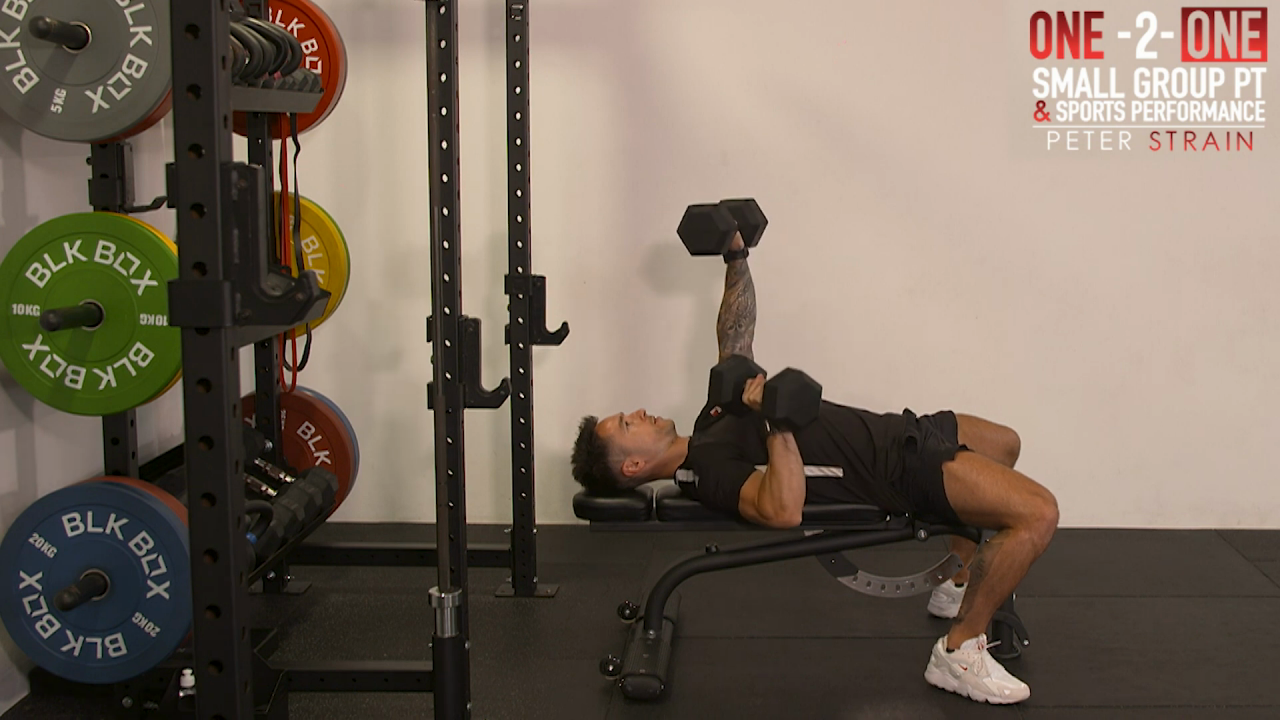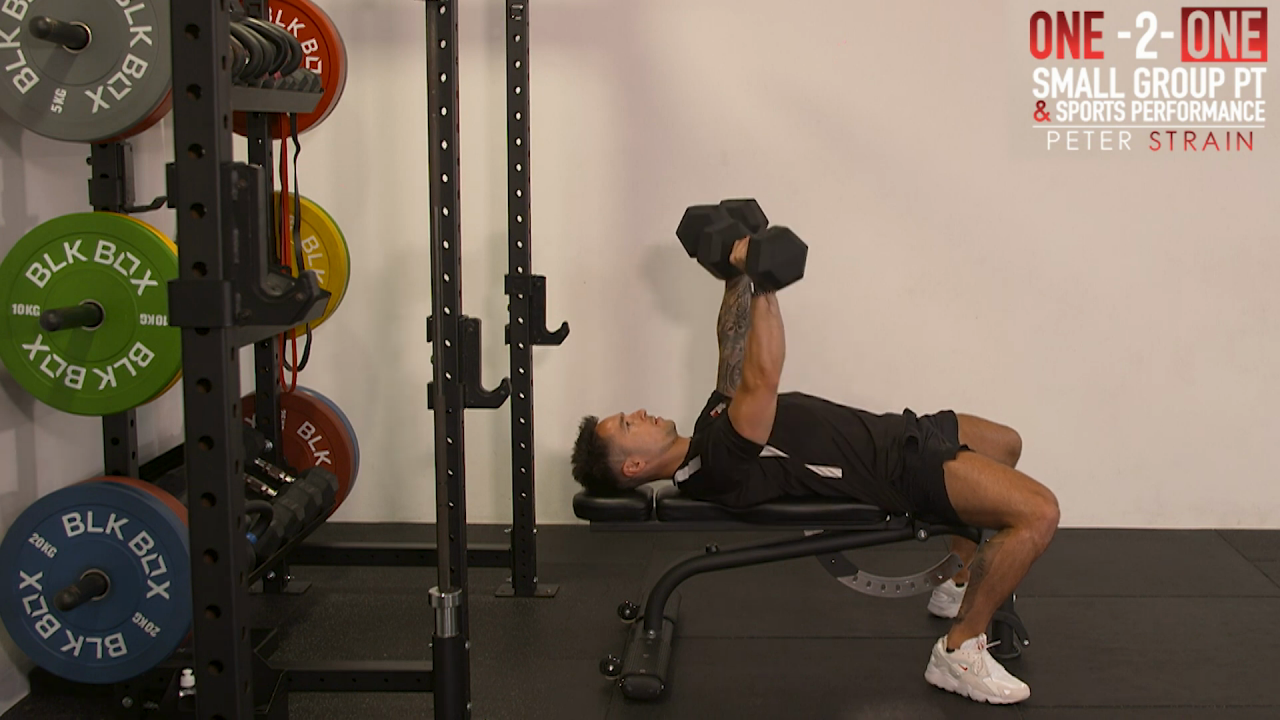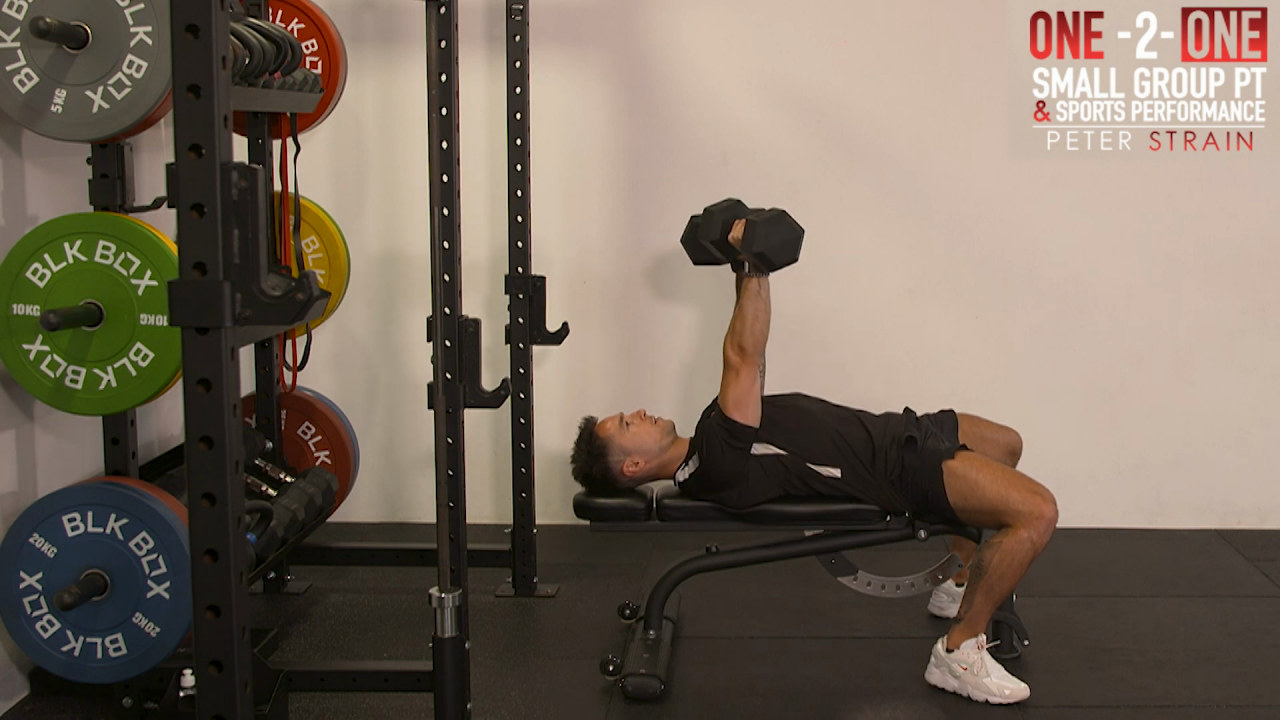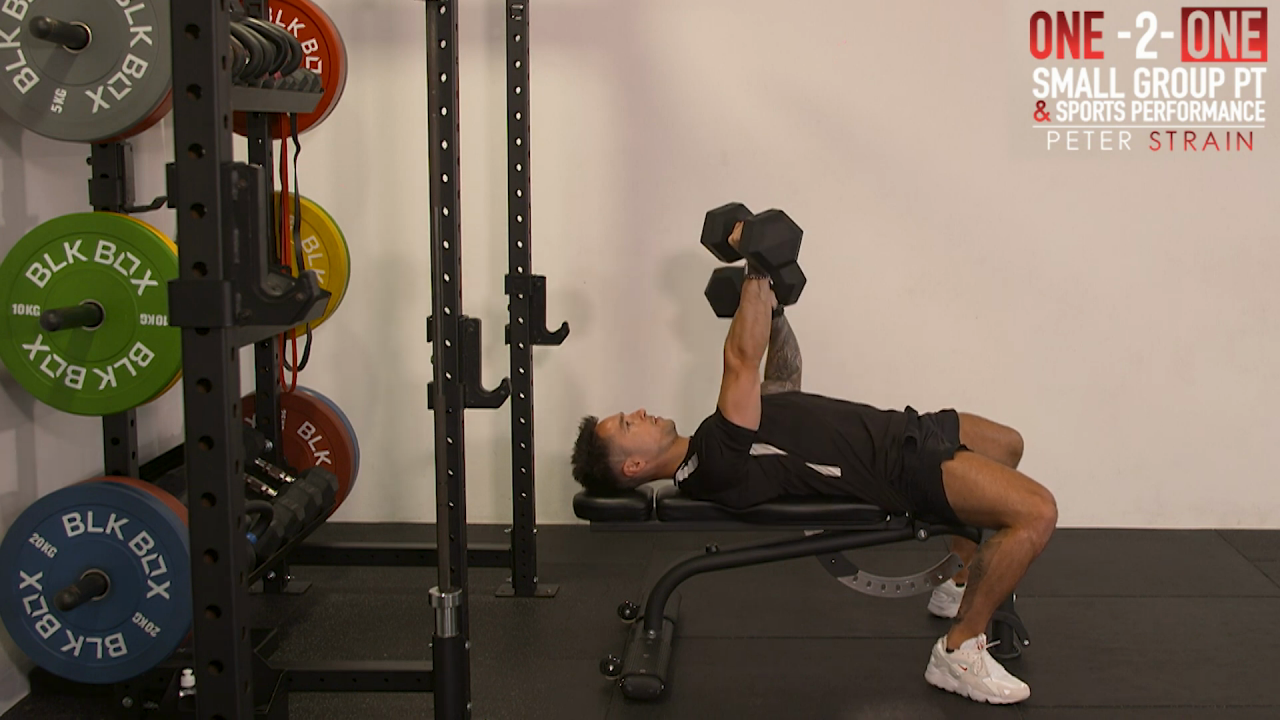
dt=0.7s
person 1, frame 1
left shoulder: (713, 422)
right shoulder: (709, 470)
left elbow: (736, 342)
right elbow: (785, 511)
left wrist: (736, 256)
right wrist: (774, 417)
right hip: (901, 471)
left knee: (1004, 443)
right knee: (1037, 512)
left ankle: (962, 587)
right ankle: (960, 653)
person 1, frame 2
left shoulder: (714, 422)
right shoulder: (713, 465)
left elbow: (734, 347)
right elbow: (764, 377)
left wrist: (739, 269)
right wrist: (763, 282)
right hip: (901, 469)
left knee: (1006, 444)
right knee: (1038, 512)
left ankle: (964, 587)
right ankle: (959, 653)
person 1, frame 3
left shoulder: (714, 427)
right shoulder: (713, 466)
left elbow: (747, 354)
right elbow: (742, 356)
left wrist: (746, 268)
right wrist: (756, 265)
right hip: (900, 468)
left knee: (1006, 445)
right knee: (1036, 511)
left ankle: (964, 587)
right ankle: (959, 653)
person 1, frame 4
left shoulder: (716, 438)
right shoulder: (712, 467)
left elbow: (785, 381)
right elbow: (743, 360)
left wrist: (770, 306)
right wrist: (757, 270)
right hip: (899, 467)
left knee: (1006, 445)
right knee: (1036, 511)
left ankle: (964, 585)
right ankle: (959, 653)
